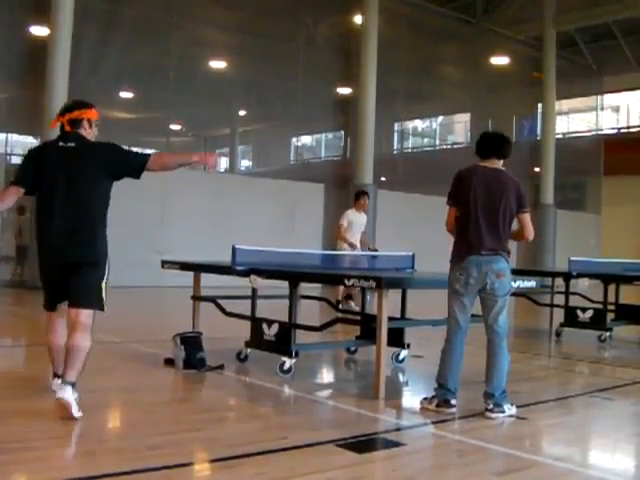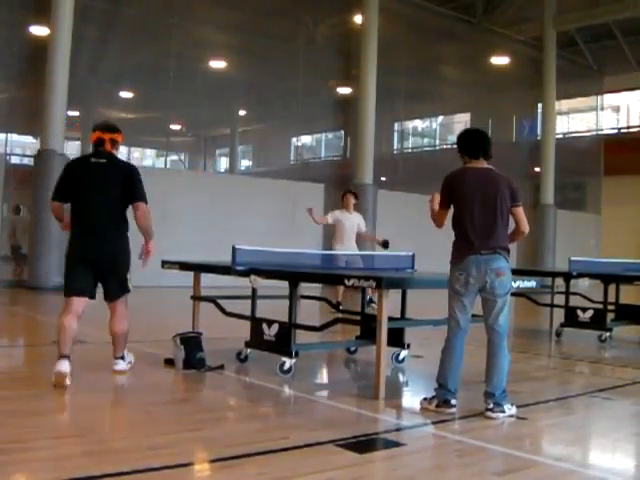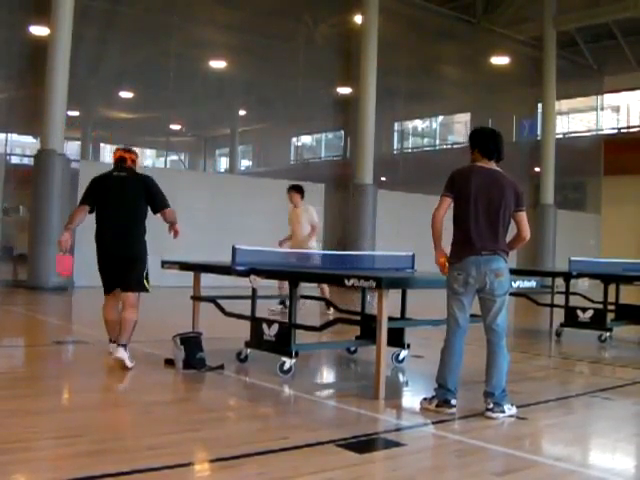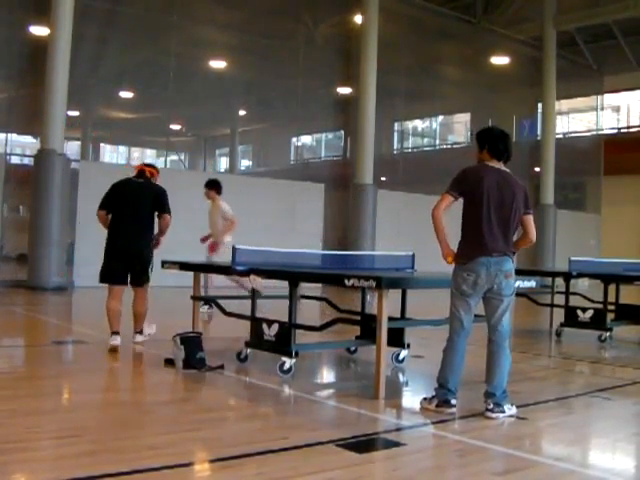
dt=0.5s
person 1, frame 1
left shoulder: (464, 176)
right shoulder: (513, 184)
left elbow: (451, 224)
right elbow: (527, 234)
left hip: (465, 262)
right hip: (497, 264)
left knee: (456, 332)
right knee: (497, 335)
left ankle: (445, 396)
right ankle: (496, 401)
person 1, frame 2
left shoulder: (453, 180)
right shoulder: (504, 182)
left elbow: (439, 222)
right elbow: (523, 228)
left wrist: (434, 207)
left hip: (465, 263)
right hip: (497, 263)
left knee: (456, 332)
right knee: (498, 334)
left ankle: (445, 397)
right ankle: (496, 401)
person 1, frame 3
left shoulder: (460, 176)
right shoulder: (510, 186)
left elbow: (438, 216)
right elbow: (524, 234)
left wrist: (439, 252)
left hip: (463, 263)
right hip: (496, 265)
left knee: (455, 332)
right knee: (497, 335)
left ankle: (445, 396)
right ankle: (496, 401)
person 1, frame 4
left shoulder: (470, 175)
right shoulder: (518, 187)
left elbow: (438, 211)
right elbow: (530, 236)
left wrist: (446, 248)
left hip: (471, 264)
right hip: (504, 267)
left knee: (458, 332)
right knee: (500, 336)
left ankle: (445, 396)
right ankle: (496, 401)
person 2, frame 1
left shoulder: (39, 154)
right shoulder: (104, 153)
right elbow: (154, 162)
right wrist: (196, 157)
left hip: (51, 251)
right hip: (89, 252)
left knee: (55, 316)
right knee: (81, 324)
left ankle: (58, 377)
right ankle: (67, 385)
person 2, frame 2
left shoulder: (73, 167)
right shoulder: (127, 170)
left elbow: (56, 206)
right elbow: (141, 209)
left wrist: (66, 222)
right wrist: (149, 239)
left hip: (80, 249)
right hip: (115, 250)
left knee: (72, 307)
right knee: (118, 306)
left ankle: (63, 361)
right ankle: (120, 358)
person 2, frame 3
left shoulder: (99, 181)
right shoulder: (145, 181)
left elbow: (83, 209)
right elbow: (167, 212)
left wrist: (68, 231)
right wrist: (174, 224)
left hip: (106, 248)
right hip: (134, 249)
left knee: (111, 297)
right knee: (130, 302)
left ankle: (114, 343)
right ankle: (122, 347)
person 2, frame 4
left shoulder: (118, 185)
right shoulder: (158, 191)
left elbow: (101, 213)
right elbow: (165, 219)
right wrist: (159, 236)
left hip: (115, 245)
right hip: (142, 246)
left knee: (115, 292)
right knee: (140, 290)
left ankle: (115, 335)
right ankle: (139, 332)
person 3, frame 1
left shoulder: (364, 217)
right shoulder: (348, 214)
right elbow: (339, 233)
left wrist: (368, 246)
right wrist: (349, 243)
left hip: (357, 249)
right hip: (345, 248)
left ankle: (349, 297)
right ankle: (339, 301)
person 3, frame 2
left shoulder: (358, 217)
right shoulder: (336, 214)
left elbow: (364, 235)
right elbow: (320, 221)
left wrist: (378, 241)
right wrist: (312, 214)
left hip: (353, 251)
right hip: (338, 250)
left ankle: (370, 300)
right ankle: (339, 303)
person 3, frame 3
left shoulder: (309, 210)
right shoulder: (291, 212)
left elbow: (315, 229)
left wrist: (305, 241)
right wrist: (285, 240)
left hip: (309, 247)
right hip: (294, 248)
left ankle: (328, 304)
right ankle: (282, 303)
person 3, frame 4
left shoulder: (221, 205)
right shoulder: (213, 205)
left elbow: (234, 222)
left wrist: (220, 238)
right wrist: (208, 235)
left hip: (223, 242)
right hip: (218, 242)
